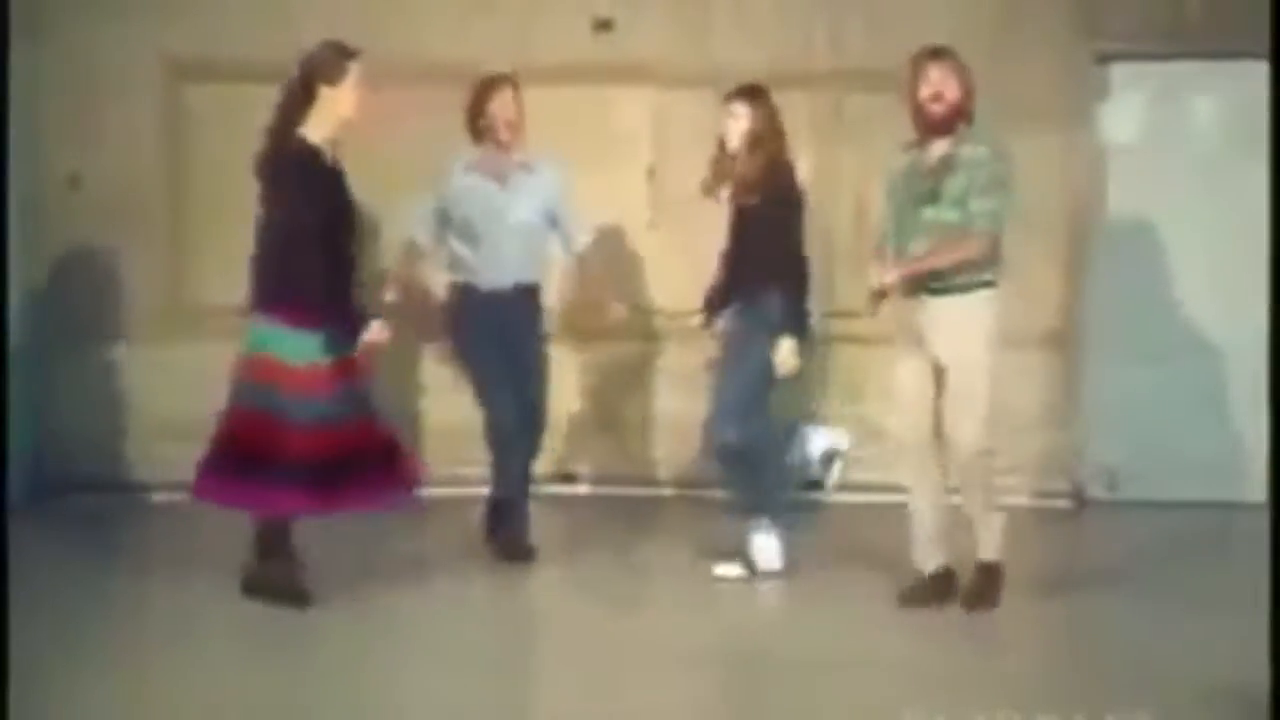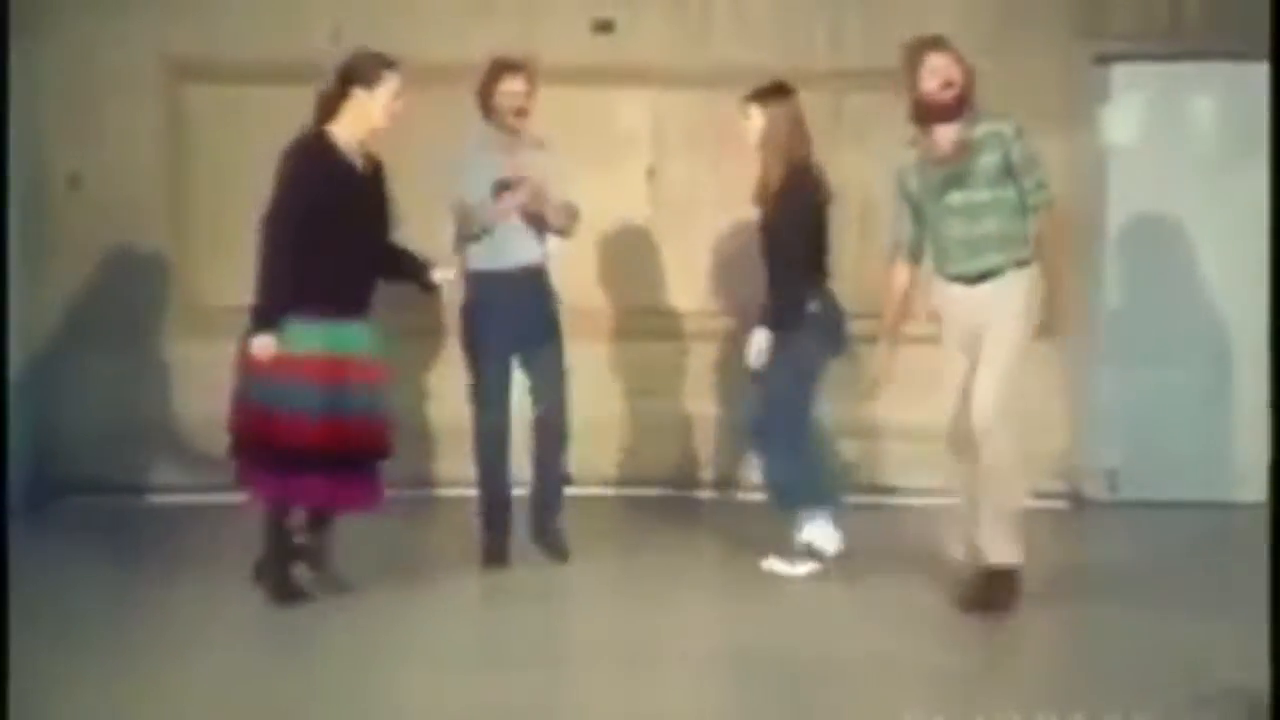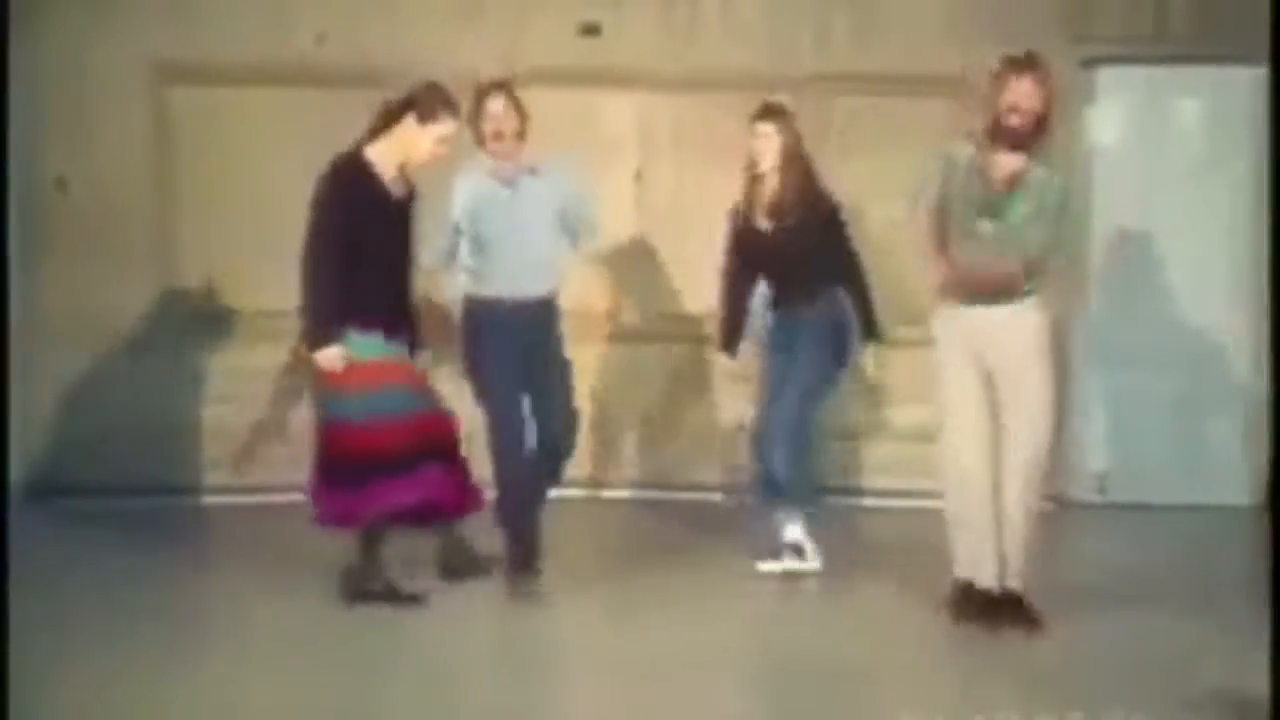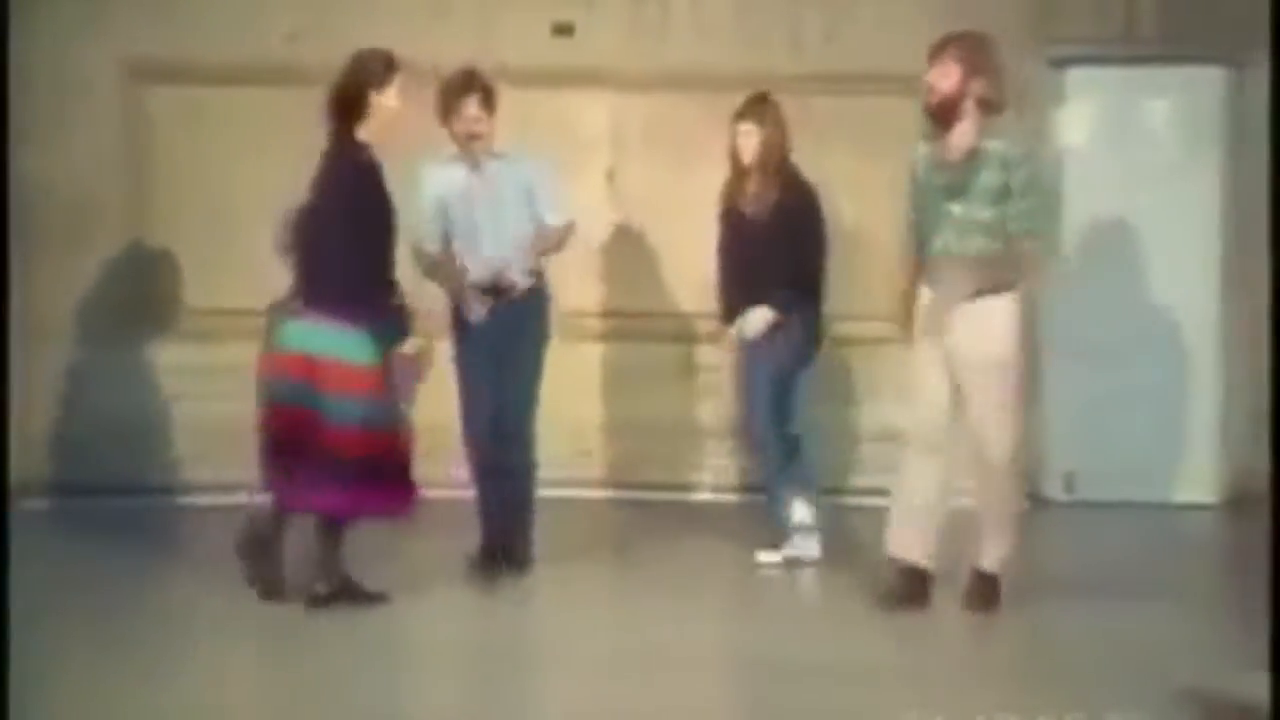
dt=0.7s
person 1, frame 1
left shoulder: (985, 157)
right shoulder: (905, 168)
left elbow: (981, 242)
right elbow: (891, 245)
left wrist: (908, 268)
right wrist: (886, 275)
left hip: (968, 308)
right hip: (915, 312)
left knee: (966, 439)
right knee: (911, 439)
left ankle: (989, 557)
right ankle: (933, 568)
person 1, frame 2
left shoulder: (1003, 136)
right shoulder: (911, 166)
left elbow: (1038, 213)
right elbow: (904, 256)
left wrist: (1047, 290)
right wrist: (886, 337)
left hip: (1006, 290)
right hip: (953, 297)
left knee: (986, 414)
right knee: (959, 431)
left ankle: (1002, 560)
right ankle: (983, 554)
person 1, frame 3
left shoulder: (1048, 183)
right shoulder: (960, 158)
left elbow: (1024, 265)
right elbow: (934, 213)
left wrist: (963, 271)
right wrist: (934, 254)
left hip: (1016, 320)
right hip: (957, 315)
left knee: (1028, 447)
right knee: (963, 441)
left ankle: (1008, 584)
right ankle: (972, 579)
person 1, frame 4
left shoulder: (1008, 158)
right shoulder: (924, 157)
left elbow: (1025, 248)
left wrist: (977, 275)
right wrist: (911, 298)
left hip: (990, 310)
right hip: (935, 309)
left knee: (994, 446)
right knee: (925, 435)
left ankle: (990, 567)
right ankle: (911, 566)
person 2, frame 1
left shoulder: (323, 161)
right shoulder: (291, 162)
right elbow: (303, 255)
left wrist: (352, 317)
right wrist: (357, 323)
left hip: (322, 323)
right hip: (292, 323)
left knee: (309, 439)
right knee: (293, 441)
left ankle: (271, 558)
right ankle: (271, 562)
person 2, frame 2
left shoulder: (369, 167)
right shoulder: (308, 156)
right elbow: (277, 243)
left wrist: (425, 273)
right wrist: (265, 322)
left hip: (350, 320)
right hip: (301, 321)
left knee: (348, 436)
right knee: (294, 436)
left ankle: (312, 536)
right ankle: (274, 557)
person 2, frame 3
left shoulder: (402, 187)
right shoulder: (346, 178)
right elbow: (320, 260)
left wrist: (406, 338)
right wrist: (321, 336)
left hip: (386, 339)
right hip: (353, 340)
left knee: (391, 449)
right knee: (379, 448)
left ankle: (369, 571)
person 2, frame 4
left shoulder: (346, 162)
right shoulder: (355, 167)
right elbow: (361, 262)
right wrist: (395, 328)
left hip: (320, 325)
right hip: (340, 331)
left knee: (341, 452)
right knee: (346, 450)
left ankle: (328, 573)
right ankle: (281, 541)
person 3, frame 1
left shoulder: (546, 177)
right shoulder: (457, 179)
left elbow: (574, 239)
right elbow: (423, 238)
right wrist: (397, 286)
left hip: (523, 305)
right hip: (473, 306)
left knee: (530, 417)
right knee: (505, 416)
left ankle: (503, 512)
right ankle: (509, 523)
person 3, frame 2
left shoulder: (541, 156)
right shoulder: (471, 158)
left elbow: (567, 223)
right elbow: (469, 223)
left wrist: (542, 191)
right wrist: (517, 195)
left hip: (534, 286)
right hip: (488, 290)
left knee: (552, 406)
right knee: (492, 413)
left ankle: (545, 515)
right ankle: (495, 530)
person 3, frame 3
left shoulder: (555, 180)
right shoulder: (465, 187)
left elbow: (587, 238)
right elbow: (439, 257)
left hip: (541, 316)
right hip: (488, 319)
left knee: (561, 428)
right knee: (508, 435)
left ankle: (522, 509)
right ankle: (520, 547)
person 3, frame 4
left shoulder: (524, 168)
right shoulder: (436, 177)
left elbow: (561, 229)
right elbow: (428, 254)
left wrist: (528, 257)
right wrist: (461, 292)
left hip: (524, 301)
right hip: (474, 307)
left knee: (515, 416)
right knee: (479, 423)
left ankle: (515, 534)
right ankle: (495, 537)
person 4, frame 1
left shoulder: (776, 185)
right shoulder: (744, 185)
left elbow: (792, 264)
left wrist: (791, 334)
right wrist: (711, 308)
left hip: (771, 320)
right hip: (747, 319)
left knee: (731, 423)
right knee: (741, 432)
right ankle: (764, 547)
person 4, frame 2
left shoulder: (796, 185)
right shoulder: (789, 182)
left elbow: (793, 265)
left wrist: (766, 326)
right wrist: (772, 323)
left hip: (806, 319)
right hip: (798, 318)
left knee: (781, 426)
right knee: (777, 425)
left ankle: (817, 534)
right ankle: (815, 531)
person 4, frame 3
left shoulder: (813, 203)
right shoulder: (746, 213)
left elbow: (848, 268)
right elbow: (737, 280)
left wrist: (869, 333)
right wrist: (729, 343)
left hip: (823, 322)
right hip: (784, 324)
left knee: (781, 425)
right knee: (775, 430)
left ankle: (793, 531)
right ankle: (795, 541)
person 4, frame 4
left shoulder: (796, 194)
right shoulder: (736, 195)
left elbow: (810, 265)
left wrist: (773, 309)
right wrist: (732, 316)
left hip: (789, 320)
right hip: (757, 321)
left knee: (763, 418)
right knee: (764, 421)
left ankle: (798, 515)
right ankle: (799, 532)
